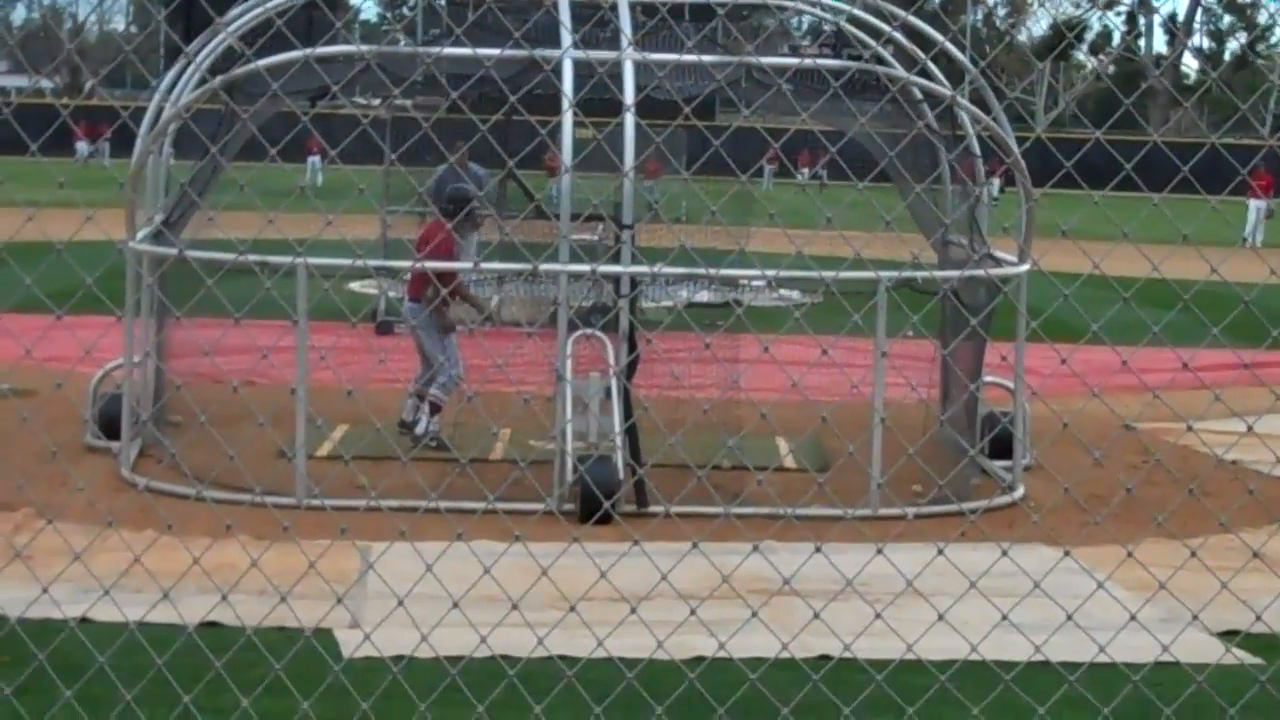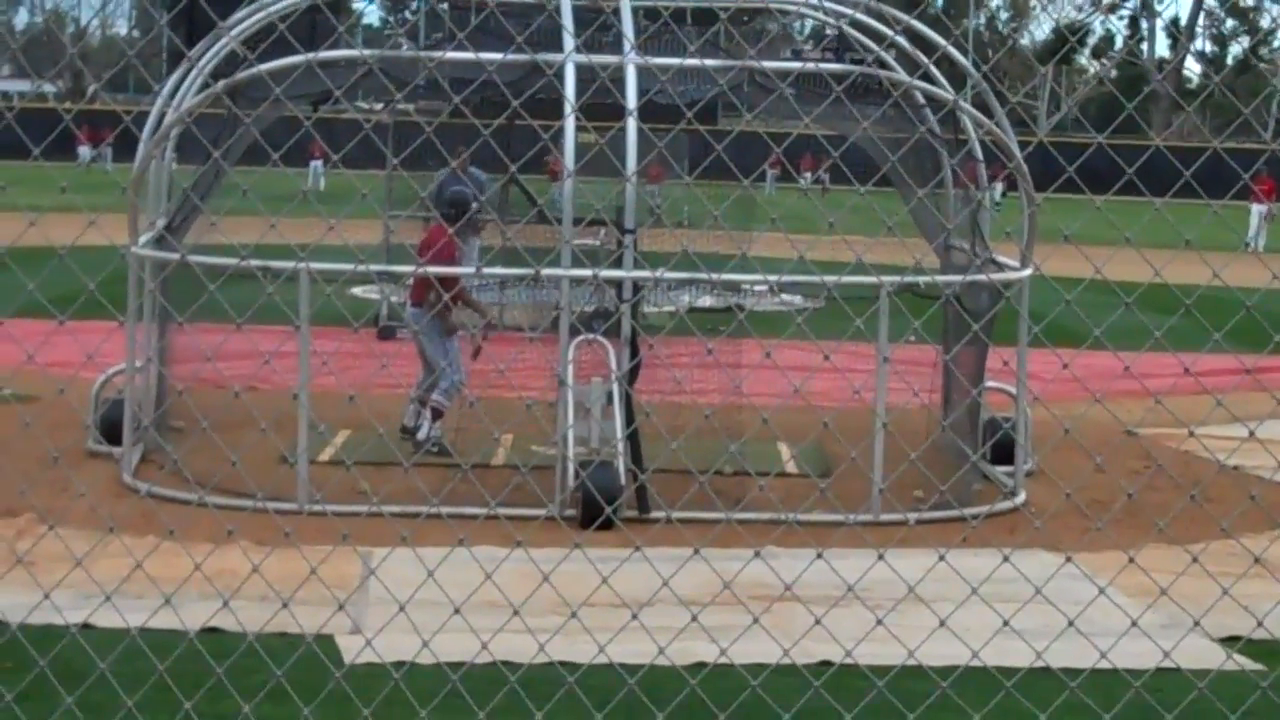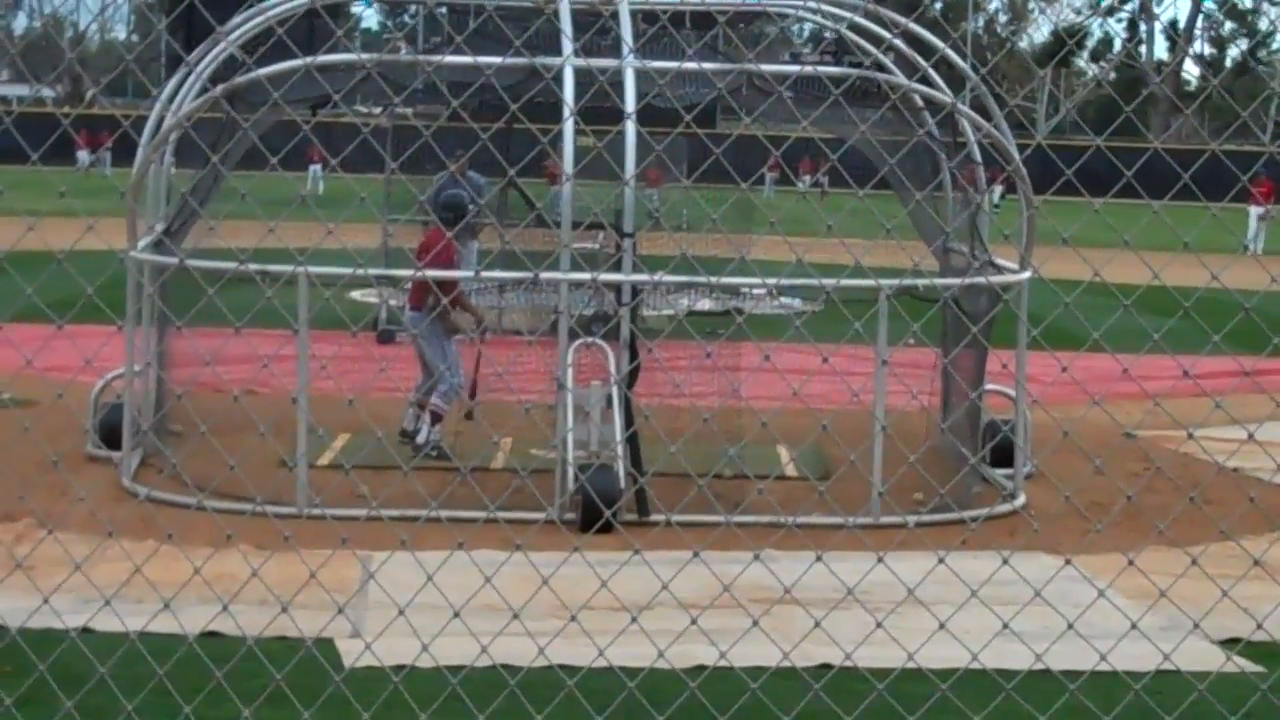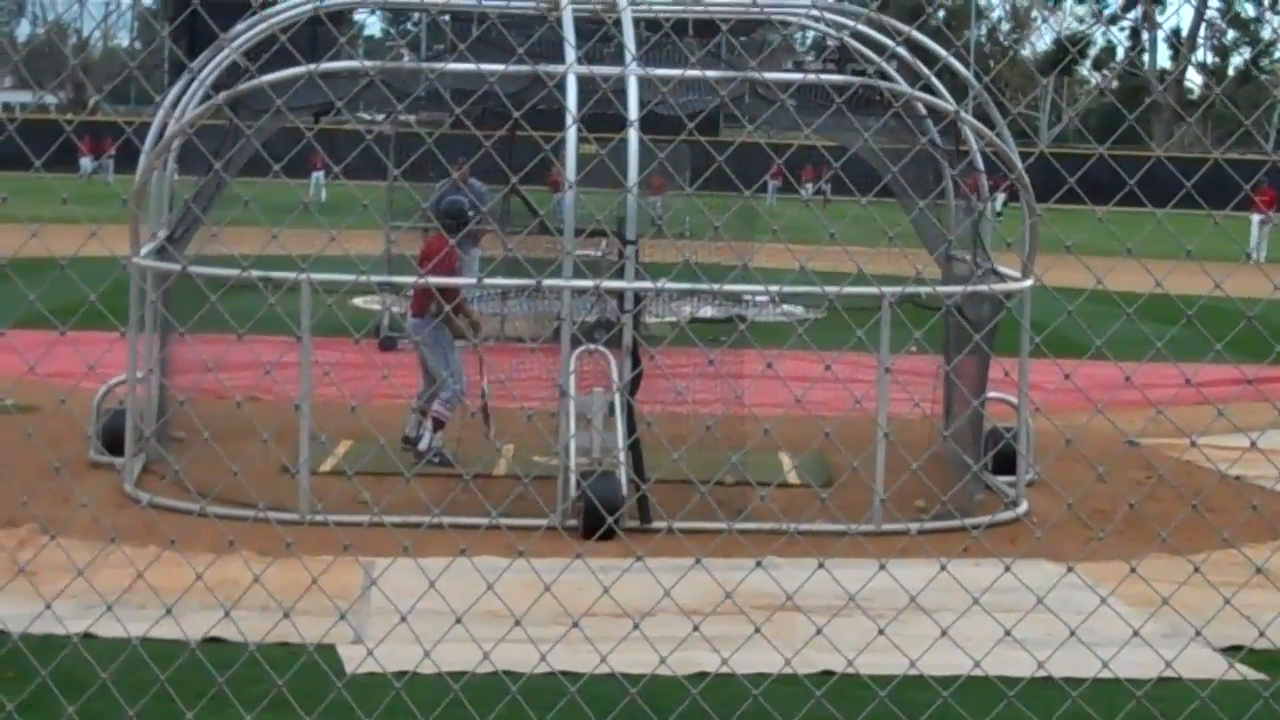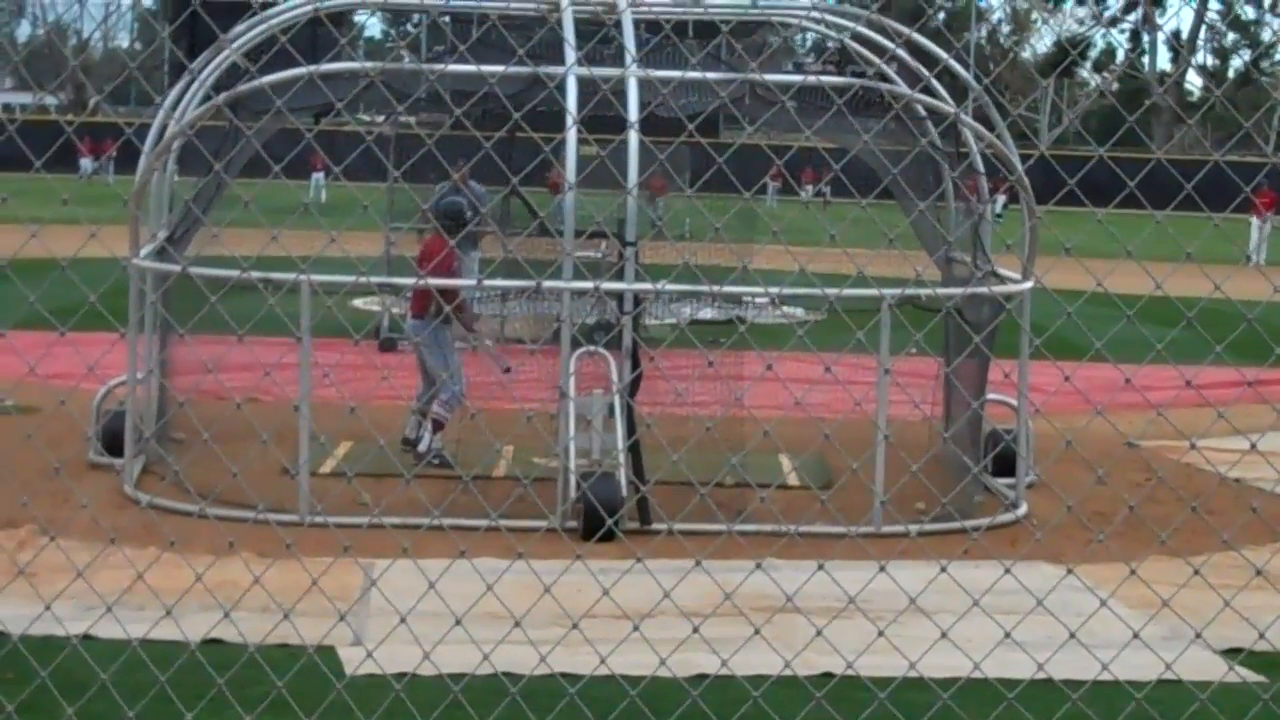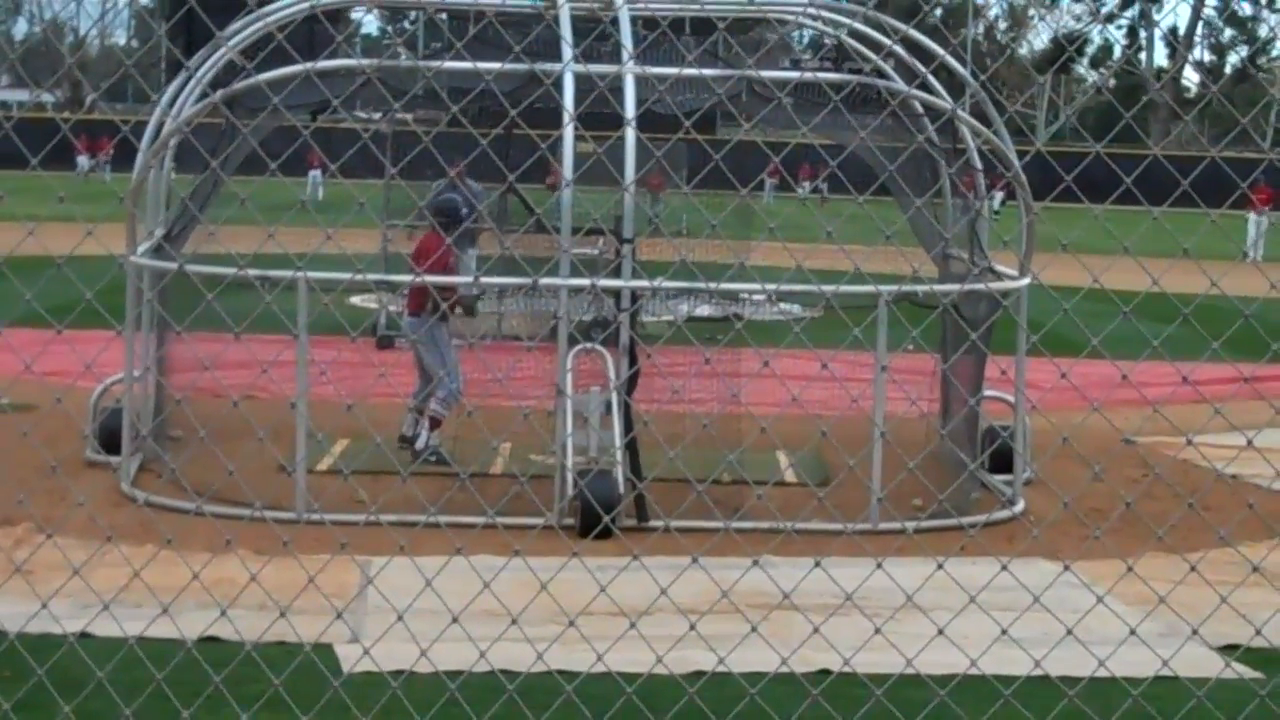
dt=0.1s
person 1, frame 1
left shoulder: (444, 231)
right shoulder: (440, 235)
left elbow: (449, 278)
right elbow: (427, 280)
left wrist: (476, 303)
right wrist: (442, 317)
left hip: (421, 308)
right hip: (426, 310)
left knee: (432, 368)
right knee: (452, 371)
left ankle: (409, 419)
right ankle: (425, 430)
person 1, frame 2
left shoulder: (445, 236)
right shoulder: (441, 239)
left elbow: (452, 283)
right elbow: (430, 284)
left wrist: (479, 309)
right wrist: (445, 319)
left hip: (423, 313)
right hip: (428, 314)
left knee: (434, 372)
right knee: (454, 377)
left ankle: (411, 424)
right ankle: (427, 436)
person 1, frame 3
left shoulder: (443, 240)
right shoulder: (439, 243)
left elbow: (450, 286)
right elbow: (428, 288)
left wrist: (475, 313)
right wrist: (446, 320)
left hip: (422, 316)
right hip: (427, 318)
left knee: (432, 376)
right knee: (452, 380)
left ankle: (410, 428)
right ankle: (426, 440)
person 1, frame 4
left shoulder: (444, 246)
right shoulder: (441, 248)
left elbow: (451, 291)
right elbow: (432, 295)
left wrist: (469, 317)
right wrist: (454, 324)
left hip: (425, 322)
right hip: (430, 324)
left knee: (434, 382)
right knee: (454, 387)
left ankle: (412, 434)
right ankle: (428, 446)
person 1, frame 5
left shoulder: (444, 247)
right shoulder: (439, 249)
left elbow: (449, 291)
right elbow: (431, 296)
left wrist: (465, 312)
right wrist: (460, 317)
left hip: (424, 323)
right hip: (429, 325)
left knee: (433, 384)
right knee: (454, 388)
left ankle: (412, 436)
right ankle: (427, 448)
person 1, frame 6
left shoulder: (441, 244)
right shoulder: (434, 245)
right elbow: (428, 290)
left wrist: (459, 293)
right wrist: (459, 297)
left hip: (424, 321)
right hip: (426, 322)
left knee: (431, 381)
right knee: (451, 385)
left ankle: (409, 433)
right ankle: (424, 445)
